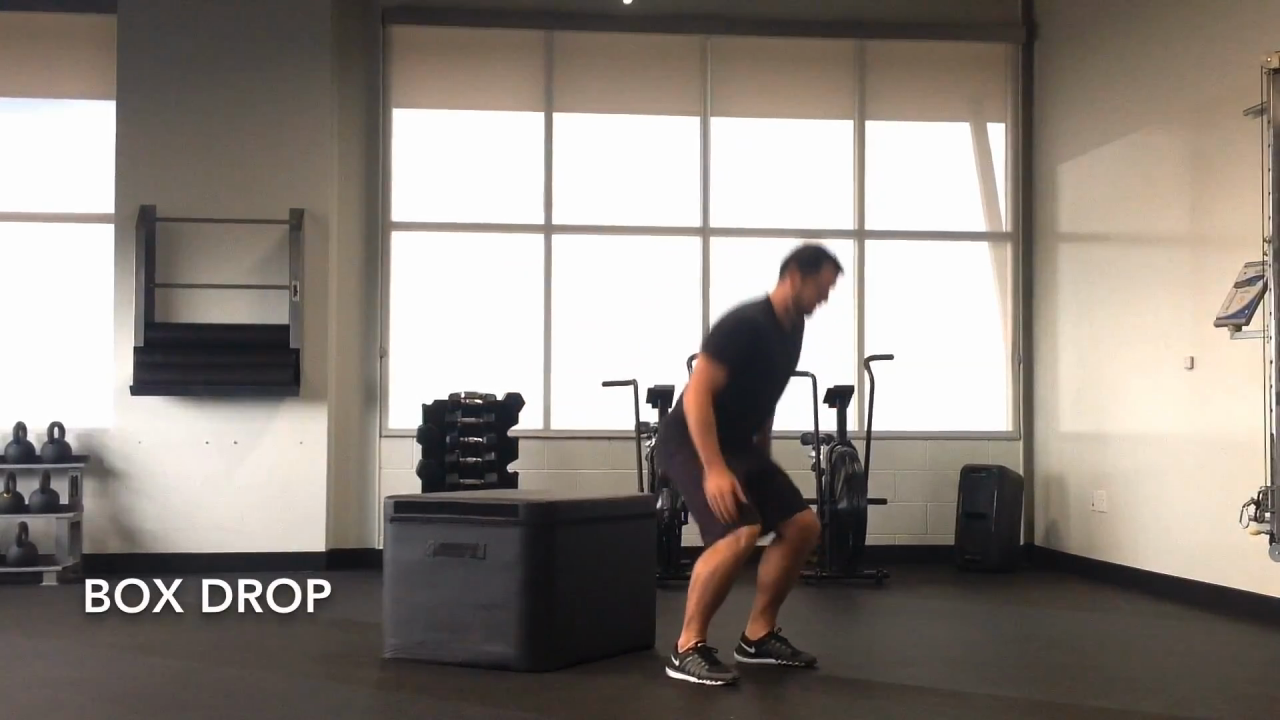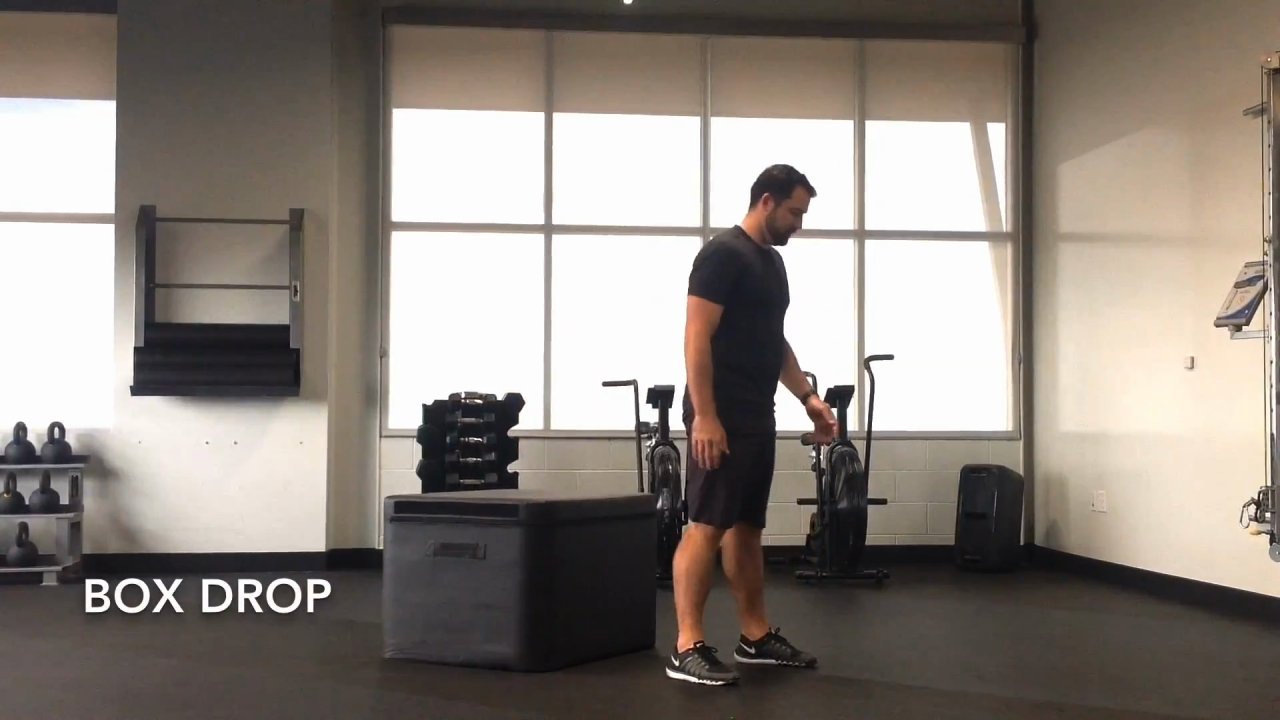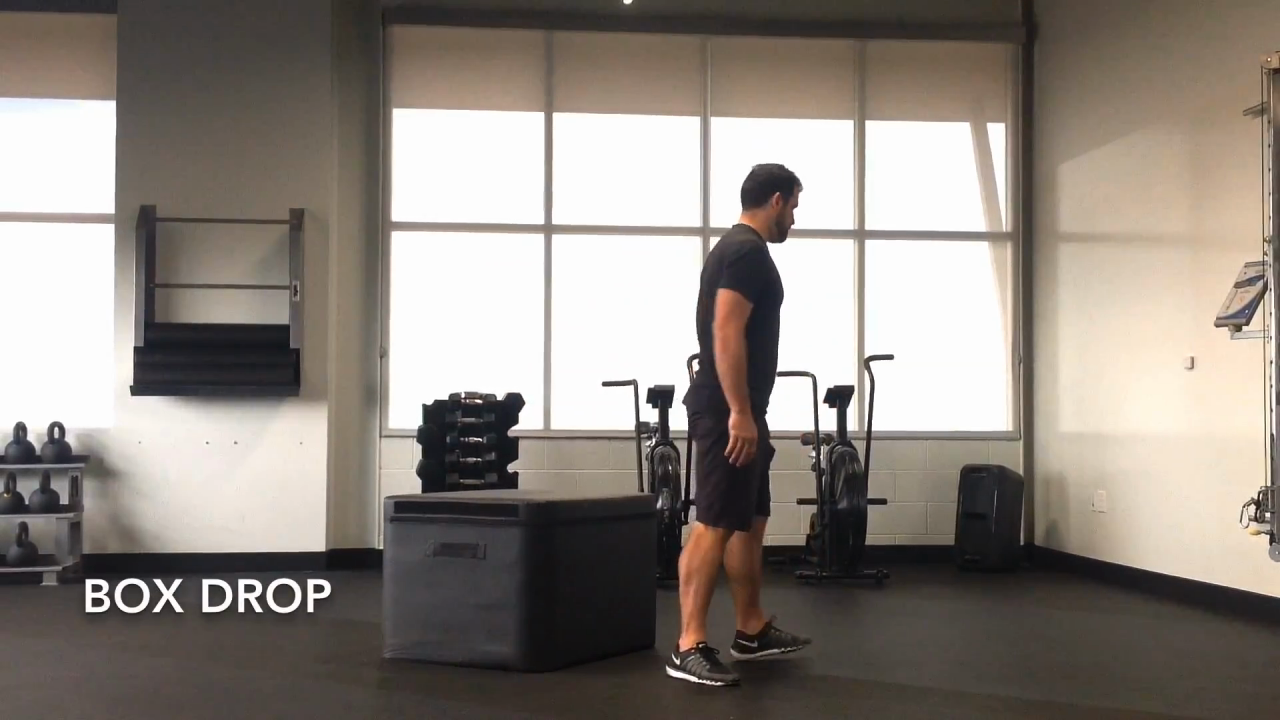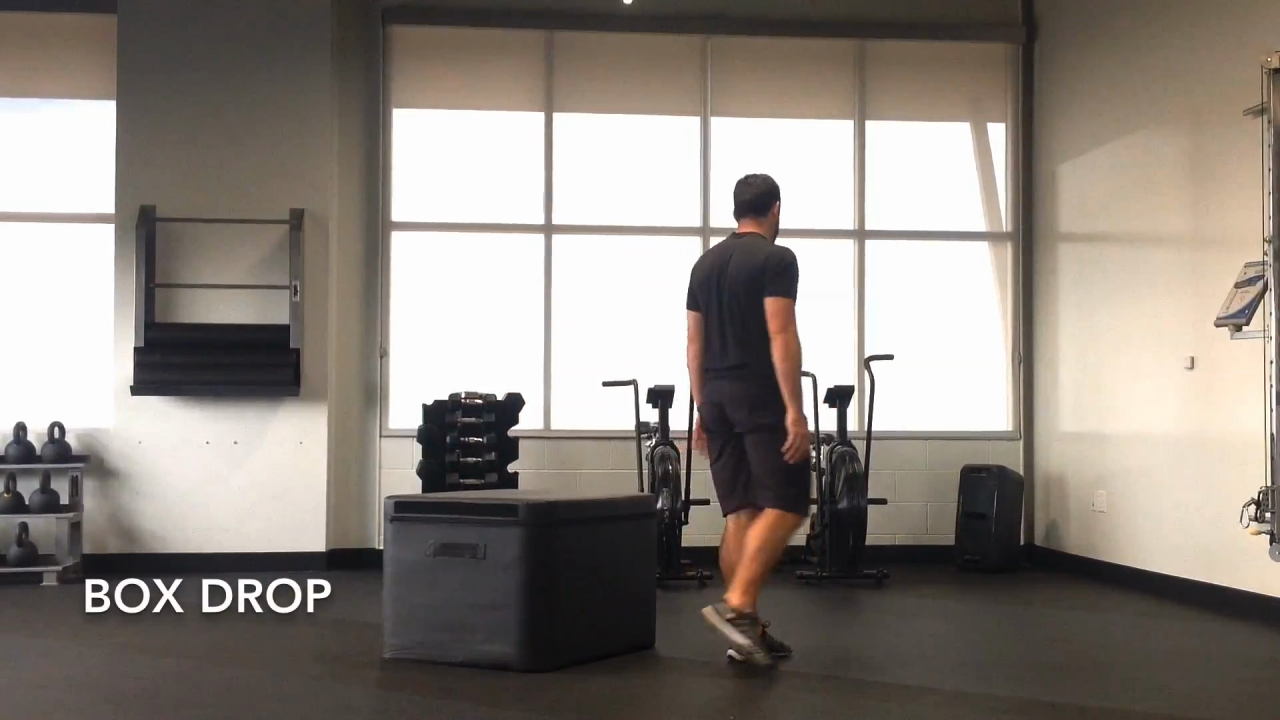
dt=0.4s
person 1, frame 1
left shoulder: (793, 328)
right shoulder: (745, 324)
right elbow: (697, 393)
left wrist: (762, 457)
right wrist: (717, 470)
left hip: (740, 445)
right hip: (691, 443)
left knee: (803, 525)
right knee: (741, 533)
left ankle: (758, 636)
right ankle: (688, 649)
person 1, frame 2
left shoulder: (771, 260)
right shoulder: (723, 254)
right elbow: (697, 337)
left wrist: (808, 397)
right wrist: (704, 417)
left hip: (757, 415)
right hip: (723, 416)
left knee: (747, 529)
right knee: (708, 527)
left ankle: (756, 636)
right ankle: (687, 648)
person 1, frame 3
left shoulder: (737, 249)
right shoulder: (748, 251)
right elbow: (726, 332)
right wrist: (741, 413)
left hip: (734, 408)
right hip: (727, 409)
left knee: (751, 520)
right knee: (715, 525)
left ankle: (752, 630)
right ankle: (688, 647)
person 1, frame 4
left shoulder: (706, 262)
right shoulder: (776, 258)
left elbow: (694, 343)
right elbow: (781, 337)
left wrist: (702, 412)
right wrist: (796, 411)
left hip: (719, 400)
right hip: (760, 400)
left knee: (741, 514)
right knee: (785, 507)
left ankle: (748, 627)
right ankle: (736, 604)
